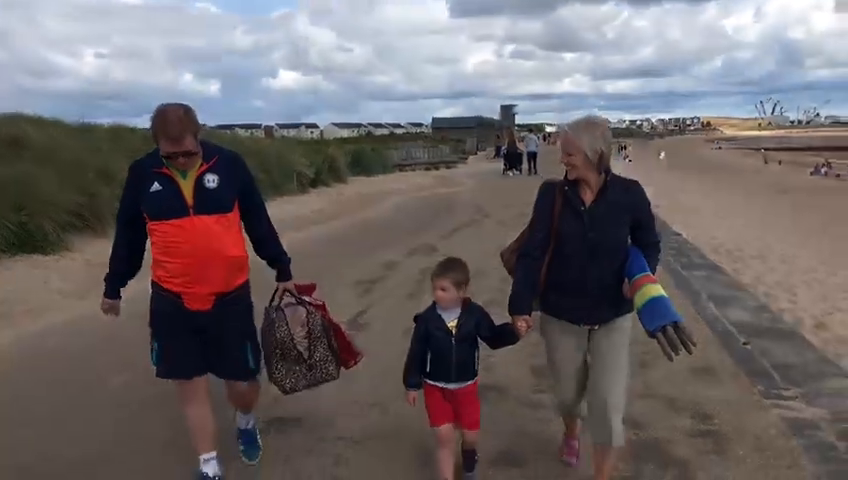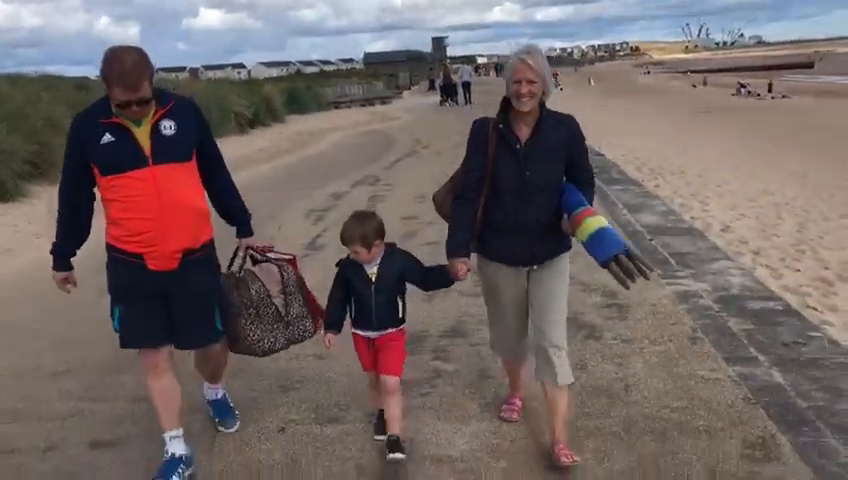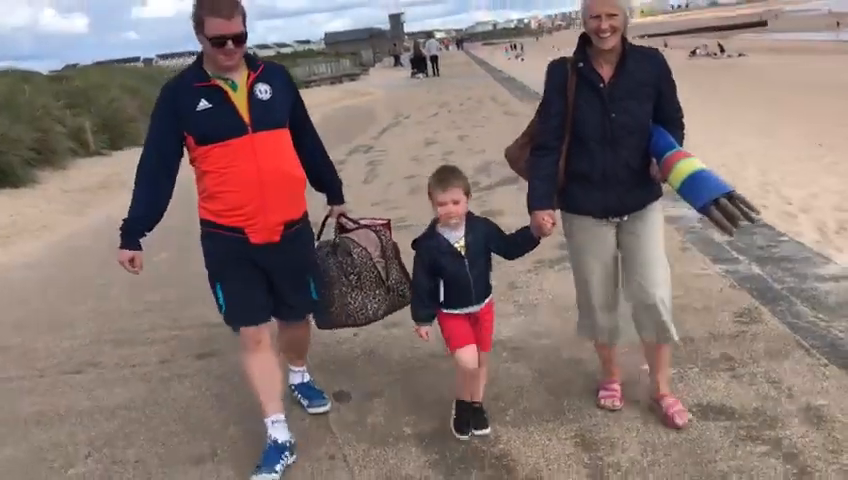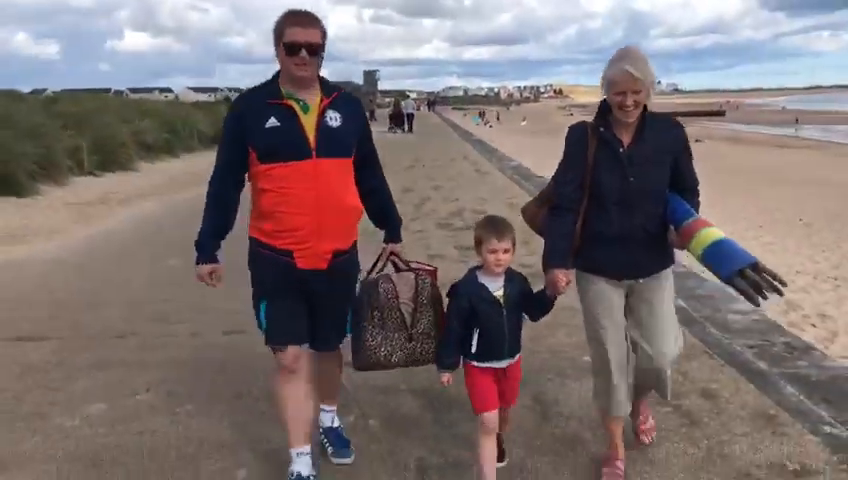
dt=1s
person 1, frame 1
left shoulder: (230, 165)
right shoulder: (142, 174)
left elbow: (258, 223)
right elbow: (129, 236)
left wrist: (282, 270)
right wrist: (114, 287)
left hip: (229, 296)
right hip: (172, 301)
left knee: (243, 382)
right knee: (190, 387)
left ankle: (246, 420)
person 1, frame 2
left shoulder: (184, 112)
right shoulder: (88, 128)
left elbow: (216, 175)
right elbow: (74, 197)
left wrist: (242, 226)
right wrist: (63, 256)
left hip: (194, 256)
right hip: (130, 265)
left knee: (211, 344)
right knee: (154, 358)
left ankle: (214, 391)
person 1, frame 3
left shoulder: (275, 78)
right shoulder: (179, 95)
left elbow: (307, 142)
right elbow: (157, 168)
left wrist: (334, 194)
right wrist: (133, 234)
left hip: (290, 228)
right hip: (227, 238)
left knee: (295, 316)
right knee: (252, 334)
left ankle: (298, 375)
right ankle: (279, 438)
person 1, frame 4
left shoulder: (347, 107)
right shoulder: (249, 109)
left elbow: (370, 175)
right elbow: (225, 184)
left wrist: (391, 230)
right wrist: (208, 249)
left hip: (337, 258)
right hip: (275, 259)
left knee: (327, 348)
right knee: (290, 359)
left ankle: (330, 420)
person 2, frame 1
left shoulder: (629, 194)
right shoulder: (551, 195)
left elbow: (649, 245)
right elbow: (531, 254)
right wrist: (520, 306)
left hip: (613, 315)
right hip: (561, 314)
left knee: (608, 402)
right knee: (568, 391)
right ankle: (570, 431)
person 2, frame 2
left shoulder: (565, 129)
right shoulder: (485, 131)
left elbow: (583, 182)
right elbow: (467, 193)
right wrist: (457, 249)
left hip: (551, 253)
right hip: (498, 254)
left knee: (551, 339)
right knee: (508, 331)
left ankle: (559, 439)
right ankle: (515, 390)
person 2, frame 3
left shoulder: (650, 66)
right shoulder: (563, 74)
left elbow: (671, 123)
right elbow: (547, 144)
right wrist: (541, 203)
left hip: (641, 202)
right hip: (580, 207)
left knee: (654, 296)
right knee: (598, 297)
left ankle: (662, 390)
right ankle: (611, 375)
person 2, frame 4
left shoulder: (669, 133)
right shoulder: (583, 138)
left elbow: (687, 192)
right elbow: (563, 204)
right wrist: (556, 261)
left hip: (654, 266)
right hip: (598, 270)
left knee: (659, 353)
right knee: (609, 362)
left ankle: (639, 402)
person 3, frame 1
left shoulder: (475, 314)
right shoulder: (426, 320)
left elbow: (494, 338)
right elbow: (416, 354)
left wrist: (514, 330)
right wrist: (412, 385)
left hip: (466, 387)
right hip: (435, 387)
left knee: (470, 434)
right knee: (444, 437)
left ankle: (469, 449)
person 3, frame 2
left shoulder: (399, 261)
right shoulder: (348, 268)
left elbow: (425, 279)
right elbow: (338, 299)
left wrist: (449, 273)
right wrist: (332, 328)
left hip: (392, 334)
right hip: (362, 335)
left knee: (390, 384)
right knee: (374, 381)
left ankle: (394, 437)
right ankle: (382, 414)
person 3, frame 3
left shoulder: (482, 228)
right shoulder: (429, 244)
left elbow: (509, 247)
right elbow: (421, 283)
left wrist: (534, 232)
right wrist: (422, 319)
left hip: (482, 307)
right hip: (451, 313)
left knee: (480, 360)
right knee: (467, 363)
left ankle: (476, 404)
right ankle: (462, 403)
person 3, frame 4
left shoulder: (518, 283)
right shoulder: (466, 290)
left elbow: (534, 311)
right elbow: (453, 329)
left wrist: (550, 293)
right wrist: (446, 365)
left hip: (511, 362)
right hip: (479, 366)
left knee: (504, 411)
right knee: (488, 424)
left ankle: (498, 438)
